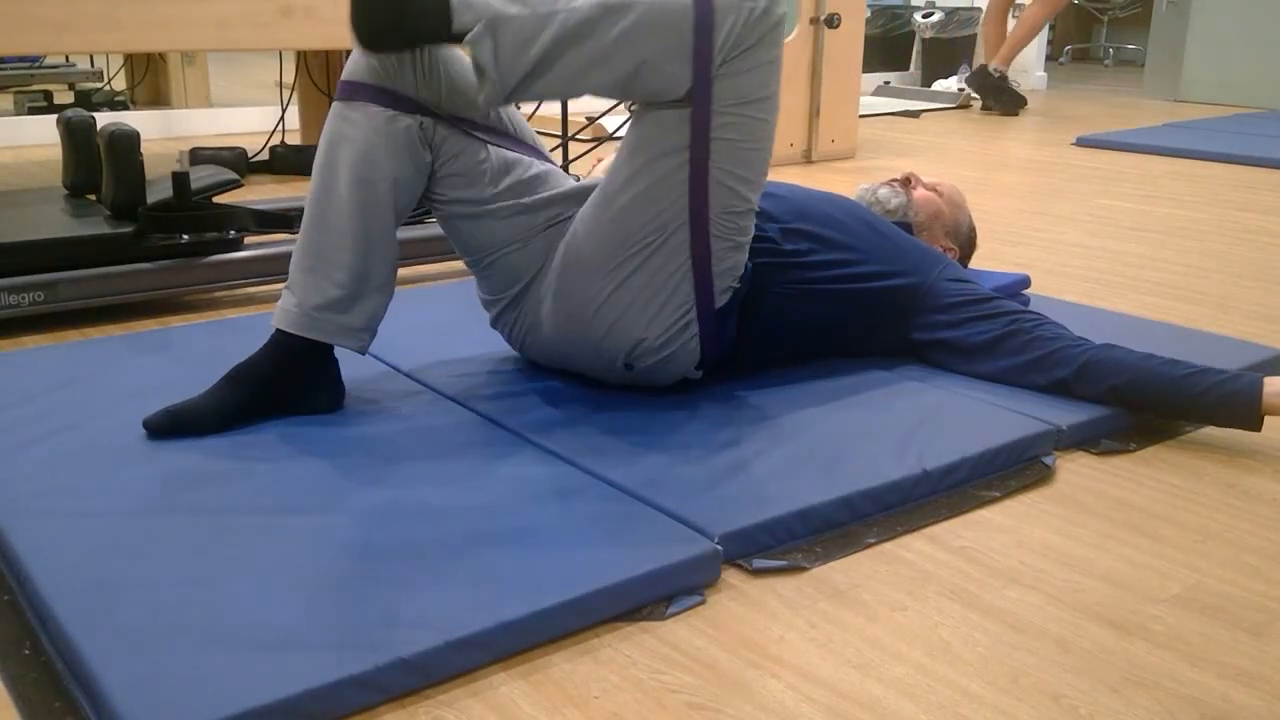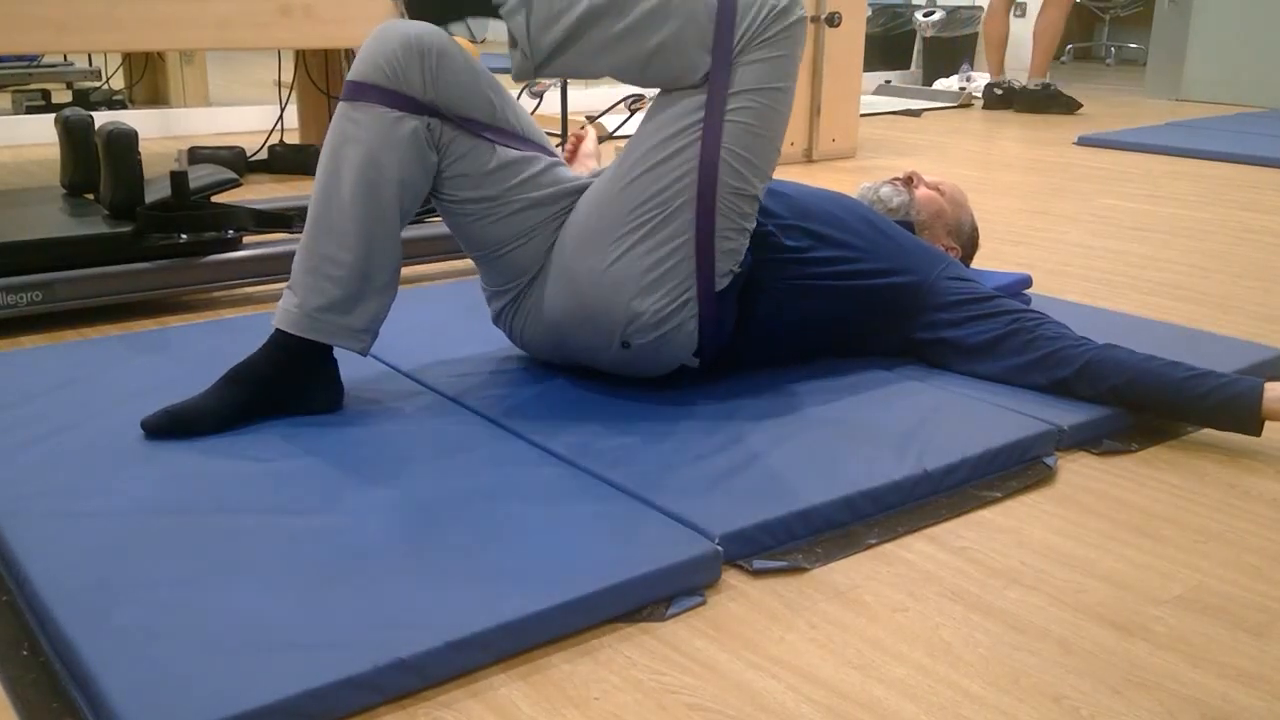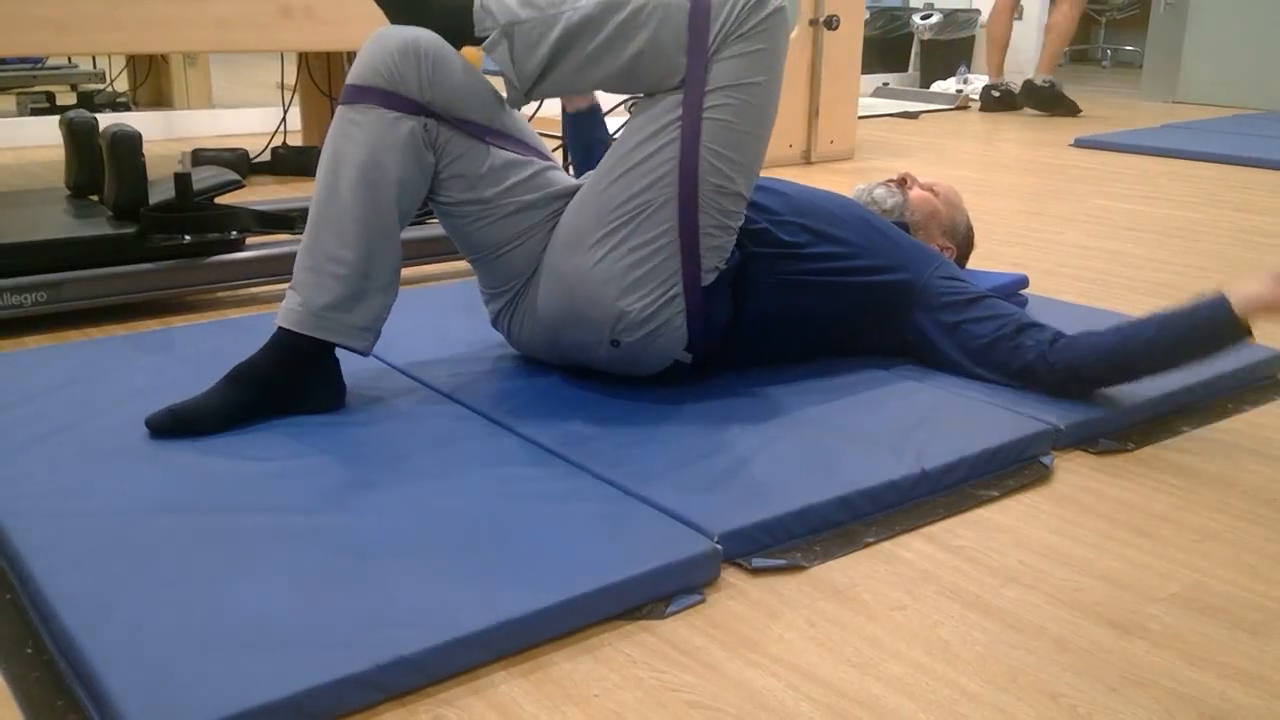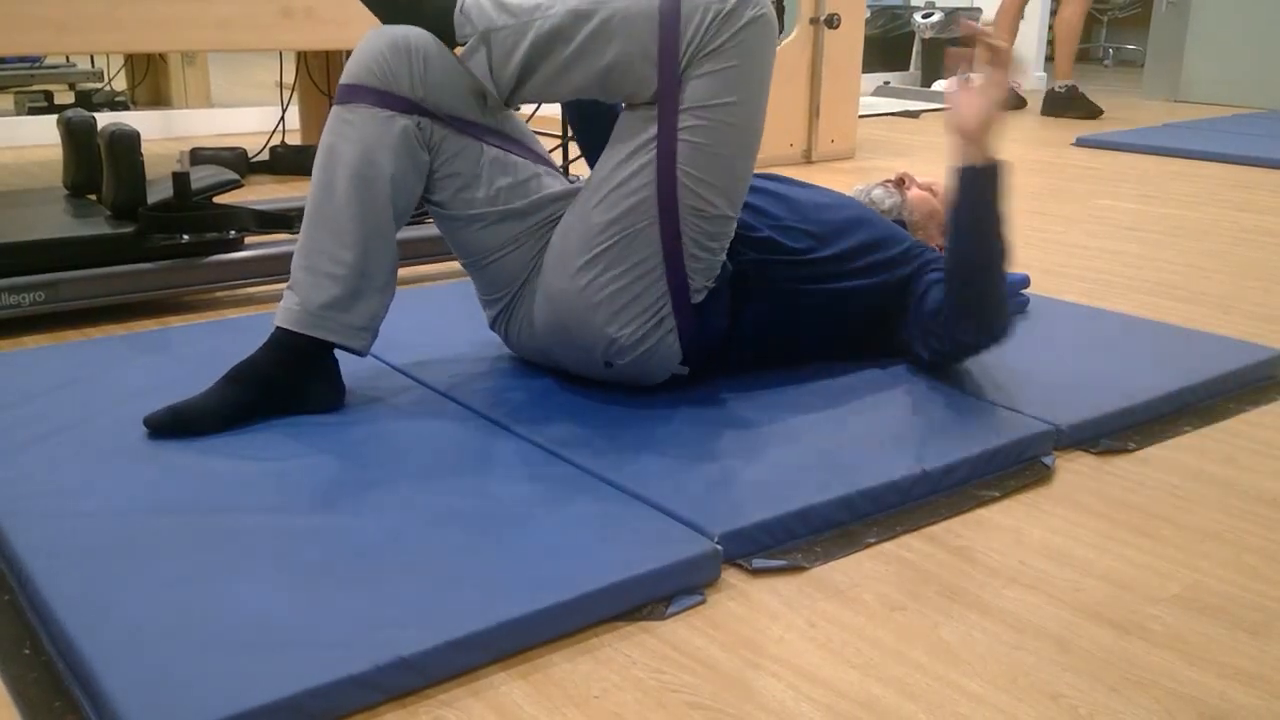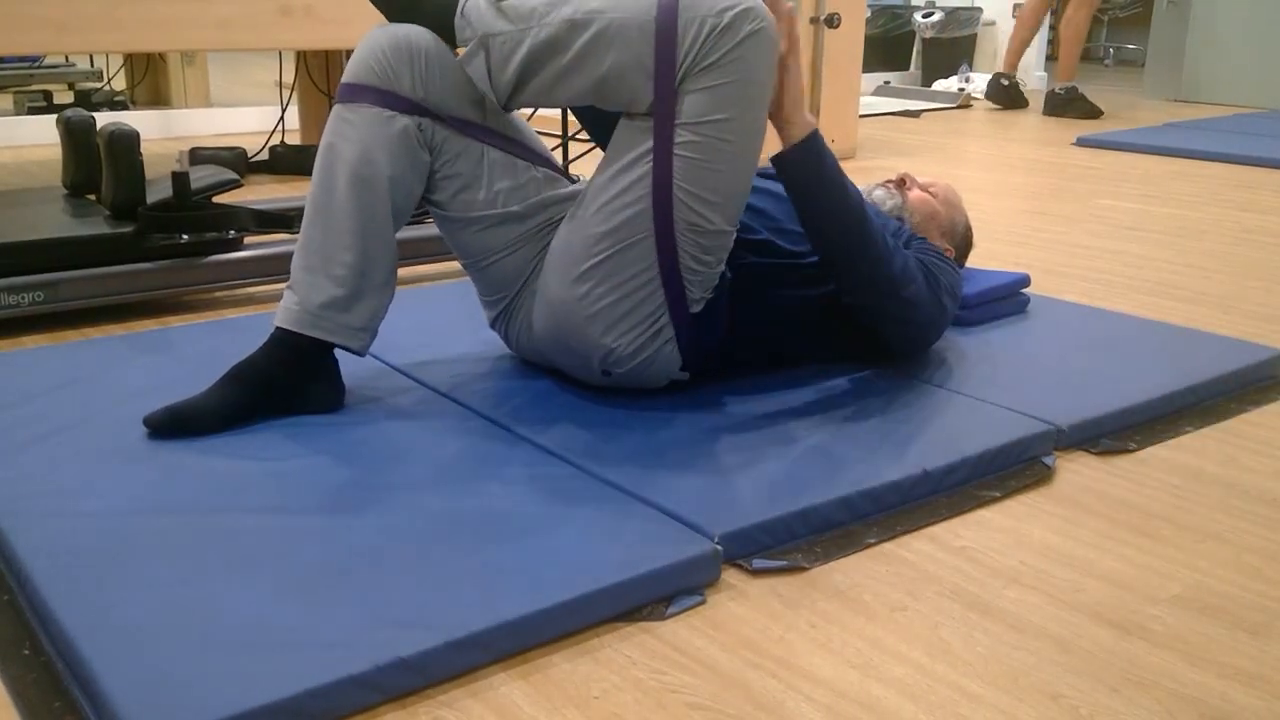
dt=0.3s
person 1, frame 1
left shoulder: (920, 281)
right shoulder: (835, 222)
left elbow: (1069, 358)
right wrist: (603, 160)
left hip: (646, 311)
right hip: (553, 278)
right ankle: (302, 354)
person 1, frame 2
left shoulder: (924, 283)
right shoulder: (829, 220)
left elbow: (1070, 358)
right wrist: (587, 169)
left hip: (643, 302)
right hip: (557, 273)
right ankle: (302, 355)
person 1, frame 3
left shoulder: (916, 278)
right shoulder: (812, 216)
left elbow: (1053, 358)
right elbow: (626, 195)
right wrist: (577, 95)
left hip: (637, 299)
right hip: (553, 271)
right ankle: (305, 352)
person 1, frame 4
left shoulder: (906, 269)
right shoulder: (817, 208)
left elbow: (962, 332)
right elbow: (620, 153)
left wrist: (975, 156)
left hip: (633, 309)
right hip: (546, 276)
right ankle: (302, 353)
person 1, frame 5
left shoulder: (918, 284)
right shoulder: (791, 206)
left elbow: (874, 285)
right elbow: (648, 148)
left wrist: (789, 120)
left hip: (633, 316)
right hip: (540, 276)
right ankle: (303, 351)
